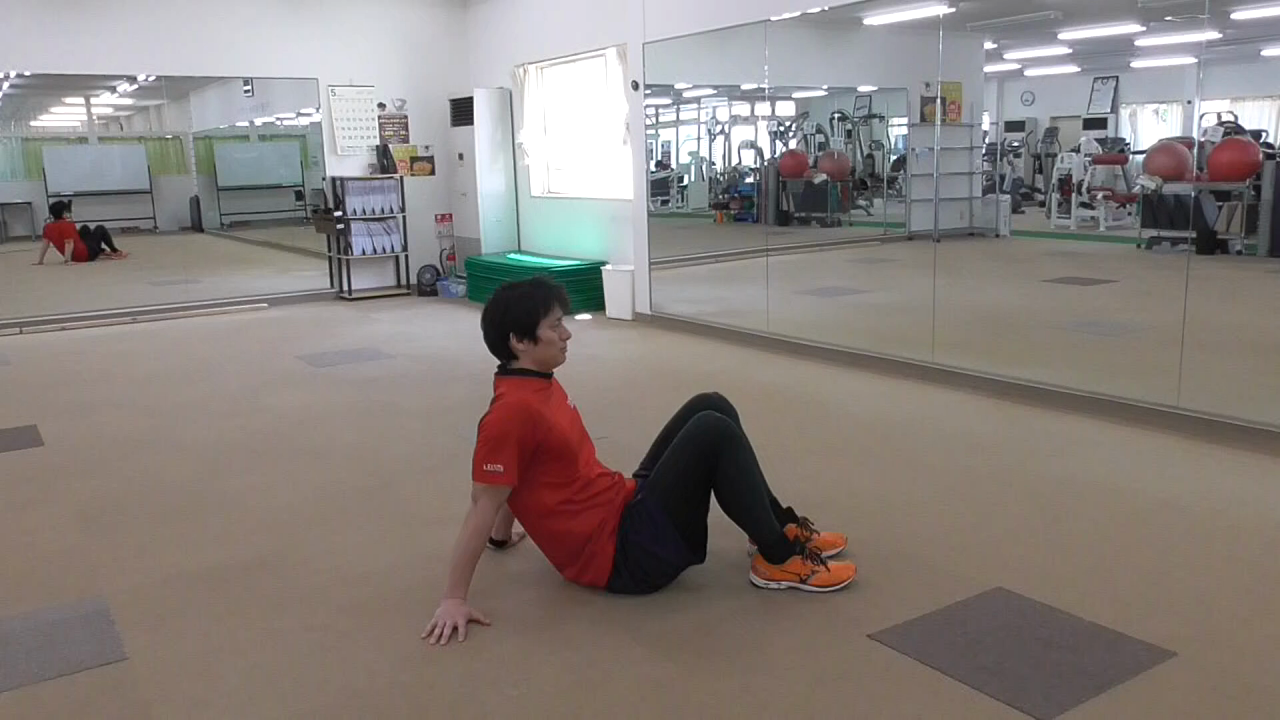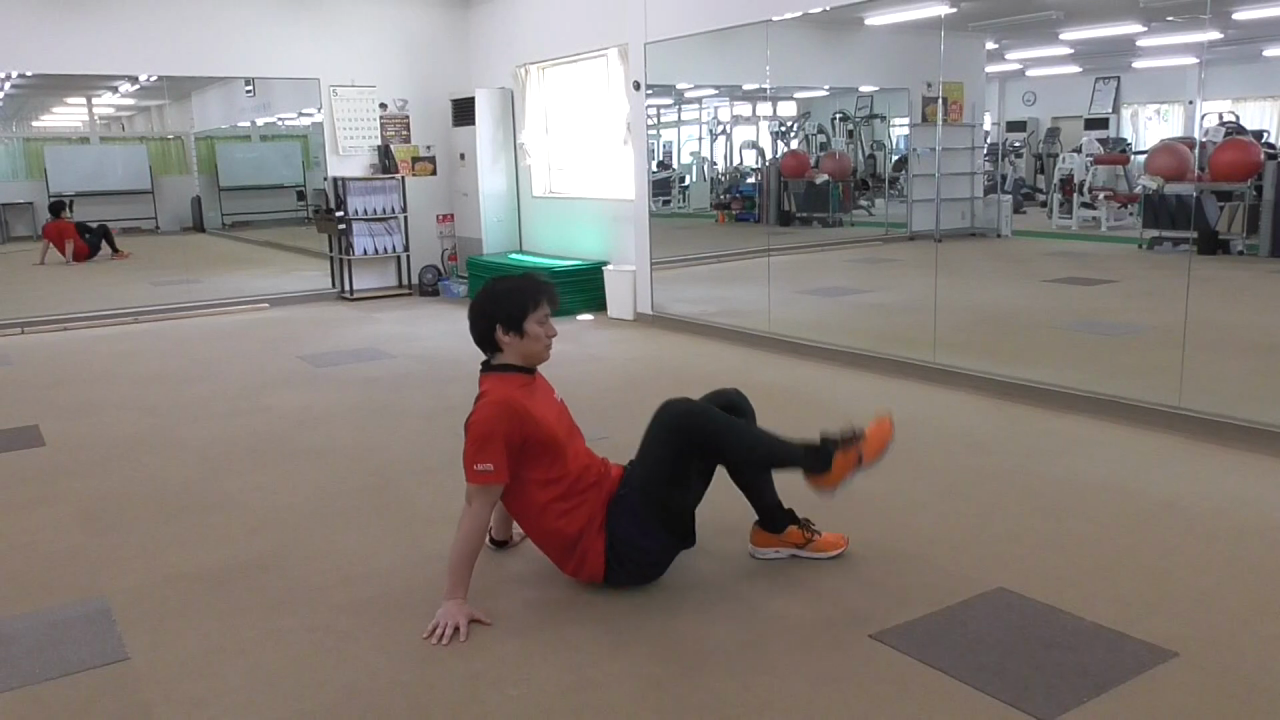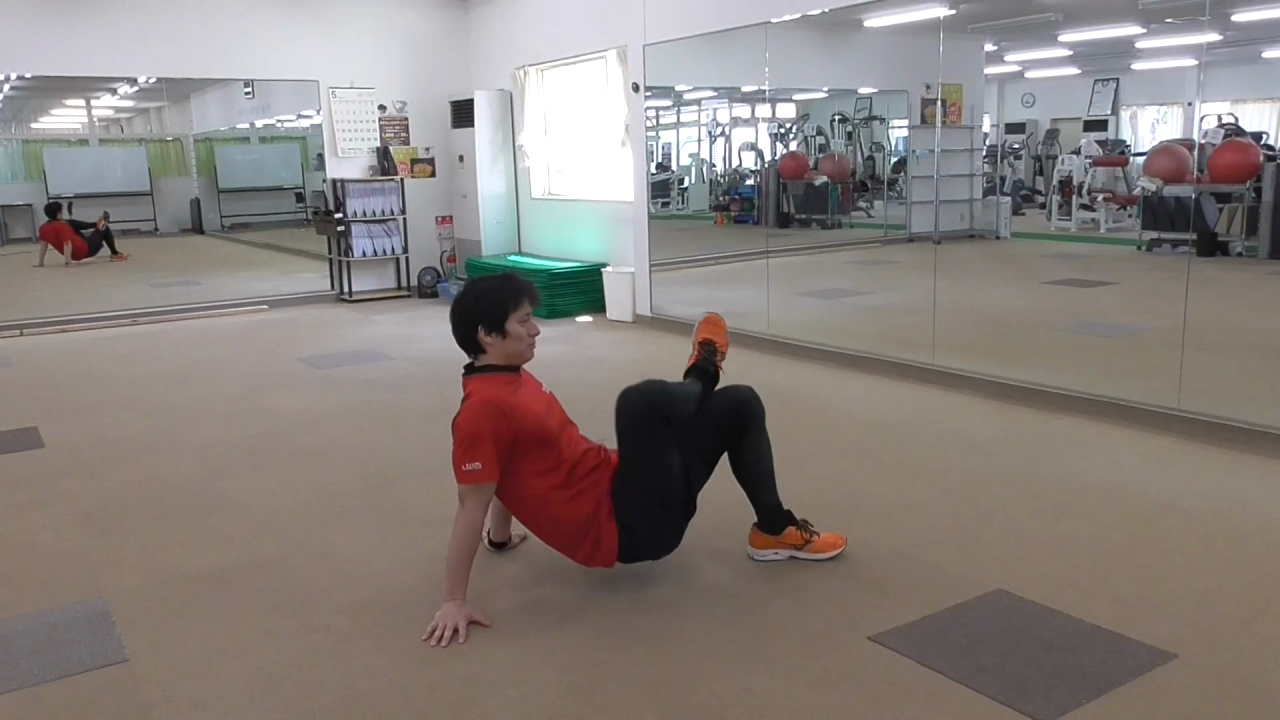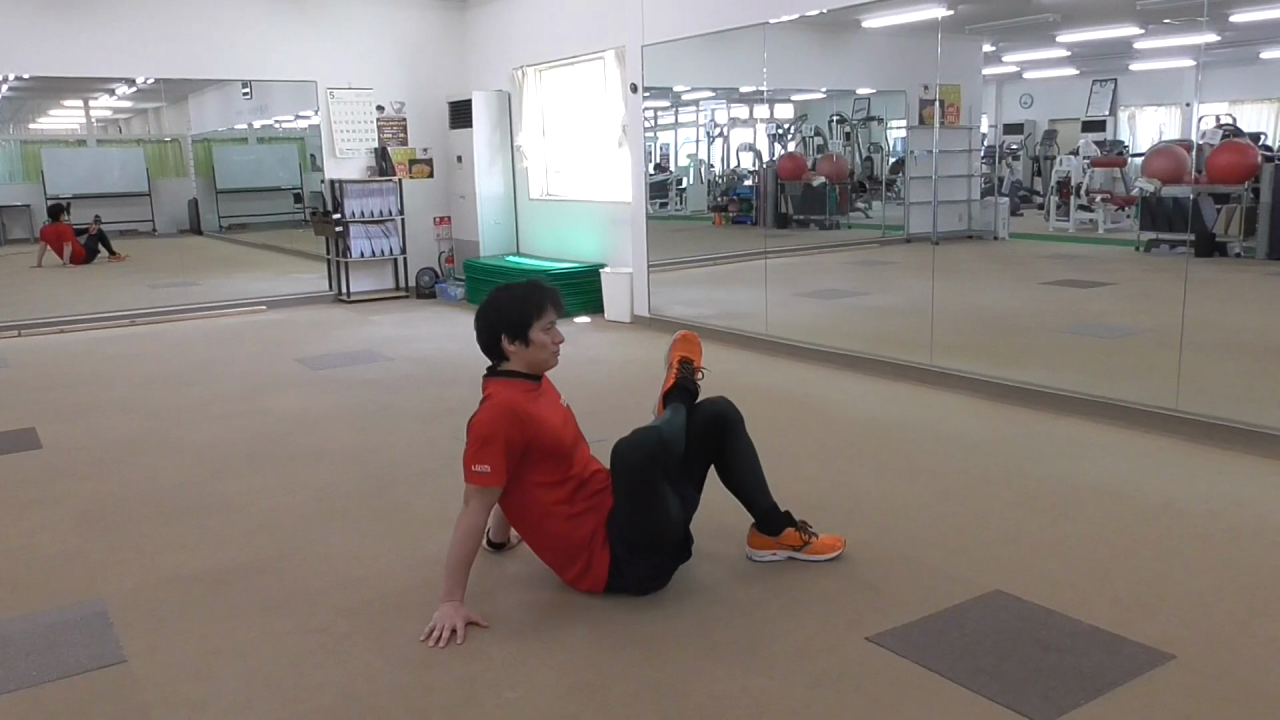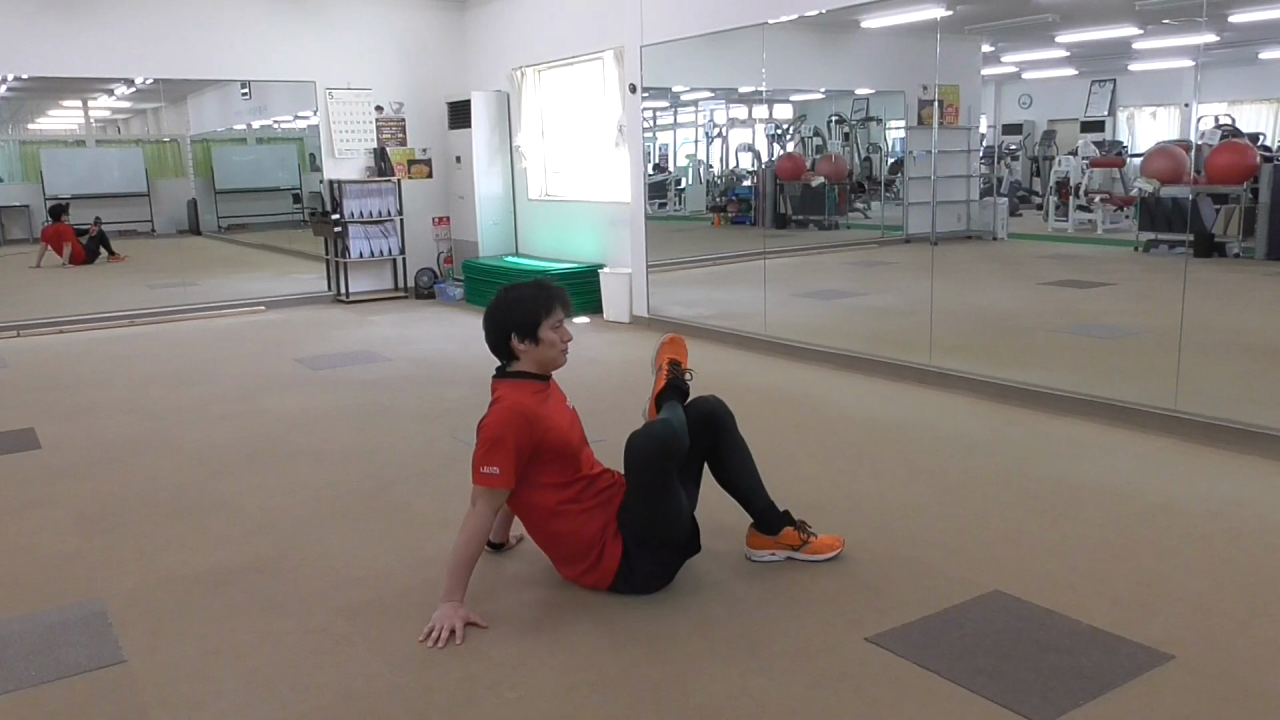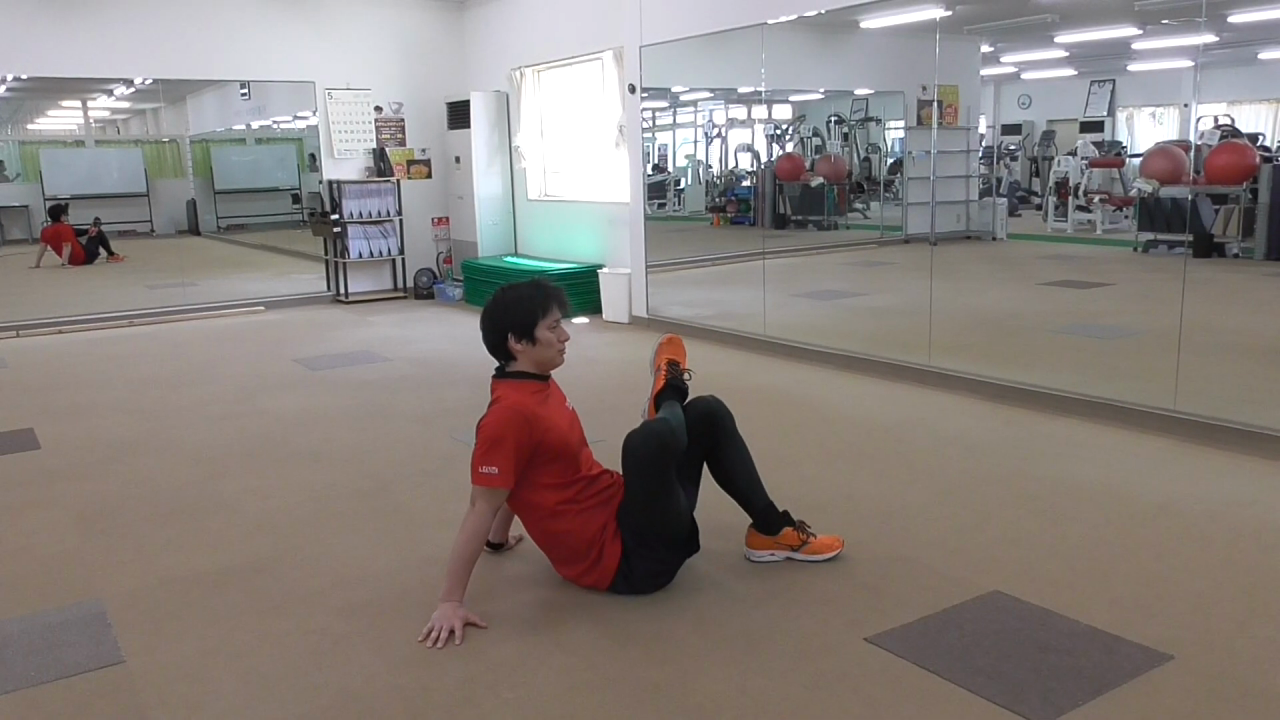
dt=0.7s
person 1, frame 1
left shoulder: (539, 385)
right shoulder: (513, 411)
left elbow: (518, 484)
right elbow: (483, 503)
left wrist: (503, 534)
right wrist: (454, 599)
left hip: (626, 508)
right hip: (624, 554)
left knee: (711, 408)
right knee: (713, 433)
left ankle: (778, 525)
right ankle: (778, 559)
person 1, frame 2
left shoulder: (526, 381)
right shoulder: (499, 407)
left elbow: (519, 476)
right elbow: (477, 503)
left wrist: (503, 534)
right wrist: (455, 600)
left hip: (619, 498)
right hip: (616, 546)
left knee: (729, 404)
right knee: (679, 416)
left ankle: (775, 528)
right ankle: (816, 459)
person 1, frame 3
left shoulder: (512, 378)
right shoulder: (484, 407)
left elbow: (516, 471)
right elbow: (472, 503)
left wrist: (501, 537)
right wrist: (454, 601)
left hip: (619, 489)
right hip: (622, 526)
left knee: (741, 404)
right knee: (644, 400)
left ankle: (774, 530)
right ankle: (698, 380)
person 1, frame 4
left shoulder: (532, 383)
right shoulder: (501, 411)
left elbow: (520, 478)
right elbow: (476, 505)
left wrist: (501, 536)
right wrist: (451, 602)
left hip: (619, 514)
right hip: (616, 557)
left knee: (719, 416)
right knee: (640, 448)
left ankle: (774, 532)
right ankle: (677, 401)
person 1, frame 5
left shoulder: (538, 384)
right shoulder: (511, 412)
left elbow: (522, 483)
right elbow: (483, 505)
left wrist: (501, 538)
right wrist: (451, 602)
left hip: (621, 513)
right hip: (624, 556)
left knee: (710, 413)
right knee: (654, 439)
left ankle: (772, 530)
right ankle: (670, 399)
person 1, frame 6
left shoulder: (538, 384)
right shoulder: (510, 413)
left elbow: (524, 479)
right elbow: (482, 506)
left wrist: (499, 539)
right wrist: (450, 602)
left hip: (619, 514)
right hip: (625, 557)
left knee: (709, 413)
right knee: (650, 439)
left ankle: (771, 531)
right ankle: (668, 400)
